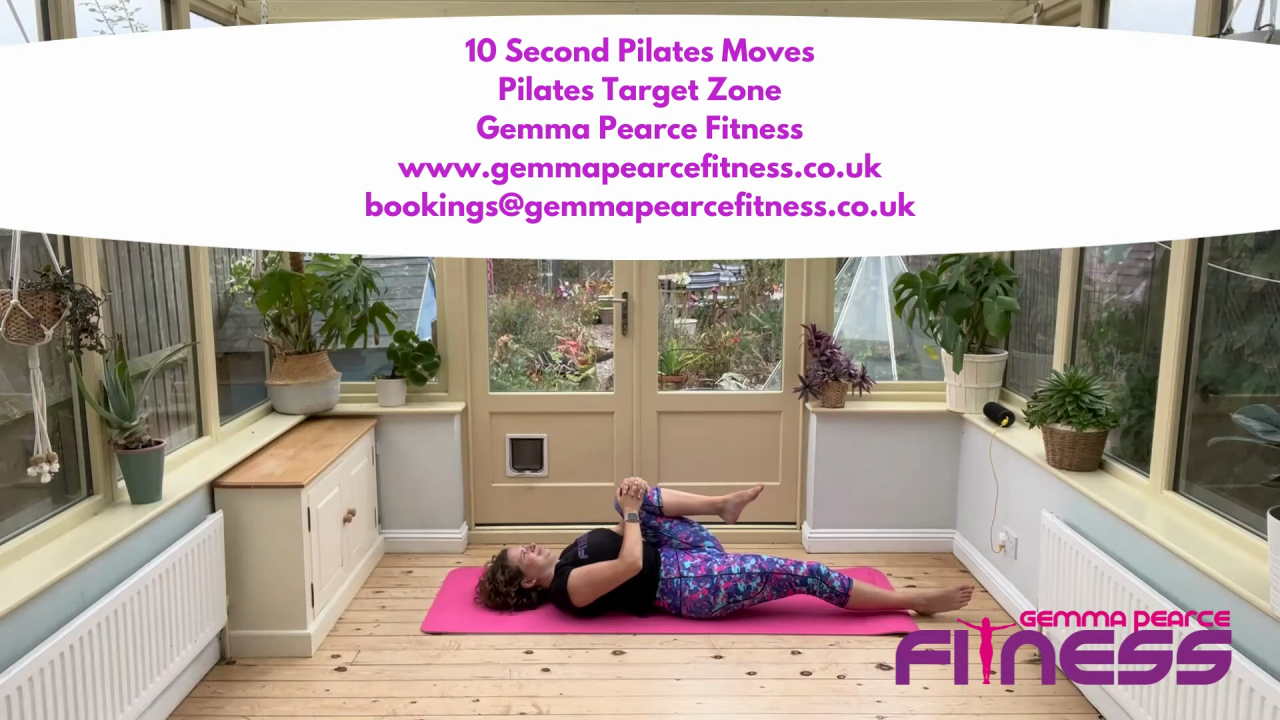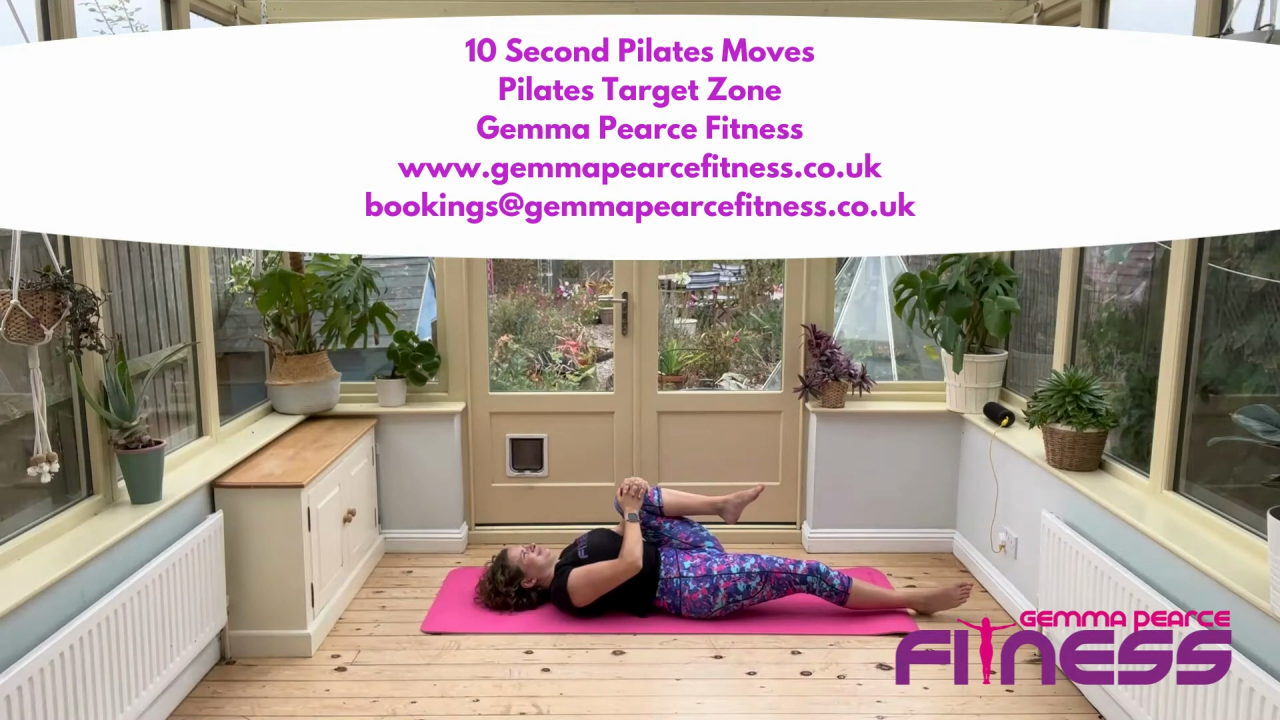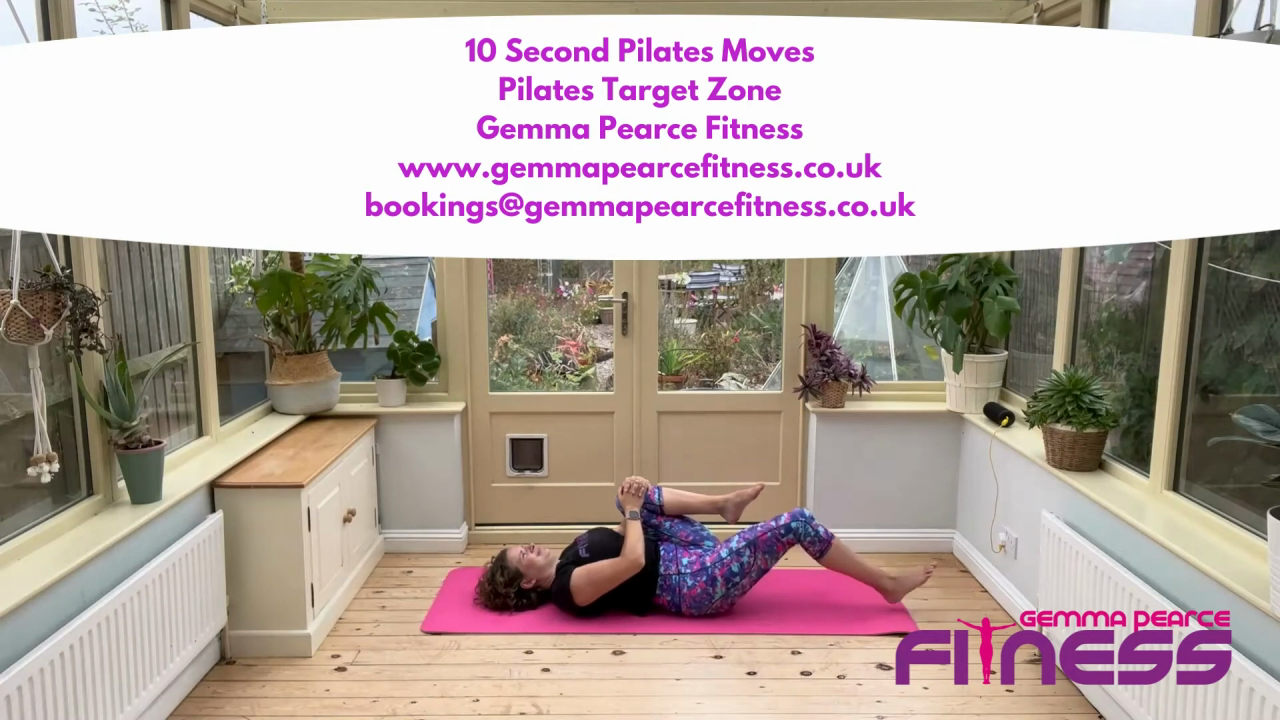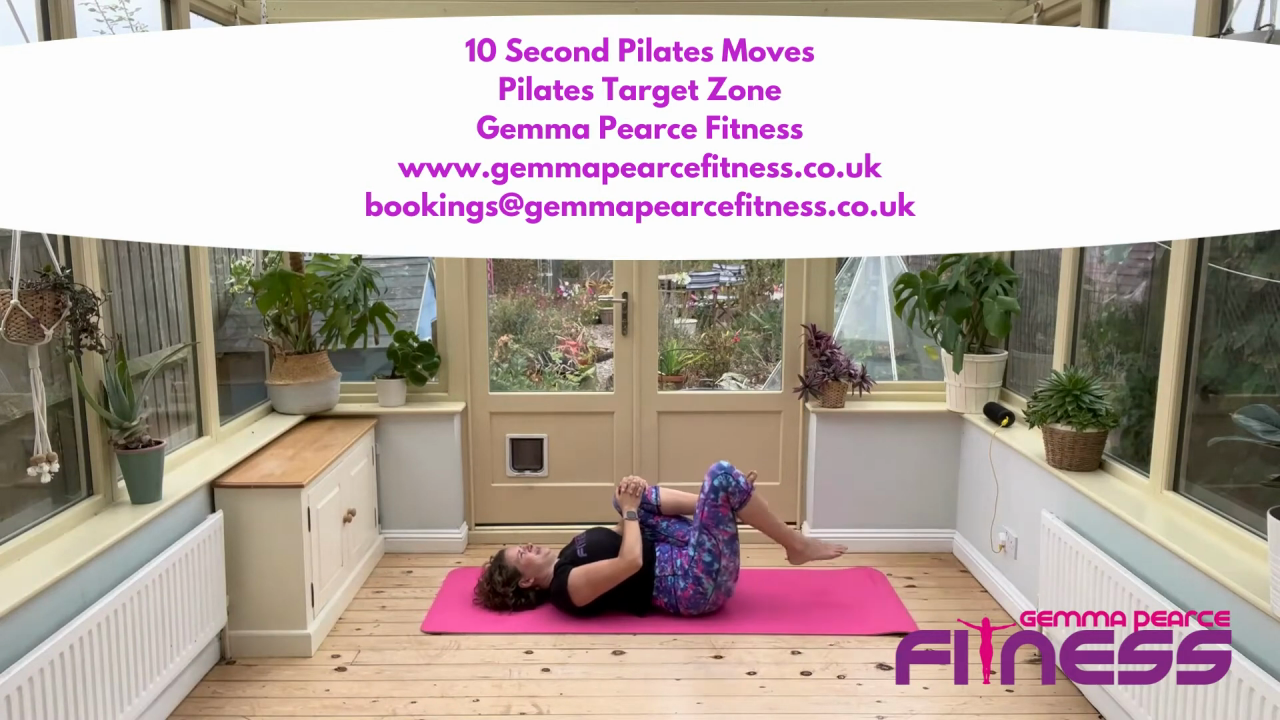
dt=0.5s
person 1, frame 1
left shoulder: (568, 559)
right shoulder: (569, 588)
left elbow: (620, 539)
right elbow: (632, 564)
left wrist: (632, 505)
right wrist: (632, 512)
left hip: (687, 560)
right hip: (691, 587)
left knee: (639, 498)
right knee: (803, 574)
left ankle: (723, 504)
right ankle: (917, 600)
person 1, frame 2
left shoulder: (569, 559)
right shoulder: (568, 587)
left elbow: (621, 540)
right elbow: (631, 563)
left wrist: (632, 506)
right wrist: (631, 514)
left hip: (690, 560)
right hip: (693, 587)
left knee: (641, 499)
right knee: (804, 573)
left ankle: (723, 504)
right ankle: (917, 599)
person 1, frame 3
left shoulder: (568, 561)
right shoulder: (570, 588)
left elbow: (622, 541)
right elbow: (633, 561)
left wrist: (631, 507)
right wrist: (632, 511)
left hip: (689, 560)
right hip: (698, 585)
left knee: (642, 498)
right knee: (794, 521)
left ankle: (723, 504)
right ankle: (883, 584)
person 1, frame 4
left shoulder: (565, 559)
right shoulder: (568, 586)
left elbow: (620, 538)
right elbow: (631, 562)
left wrist: (629, 505)
right wrist: (630, 510)
left hip: (677, 558)
right hip: (695, 585)
right knee: (723, 474)
left ankle: (722, 501)
right ankle: (797, 545)
